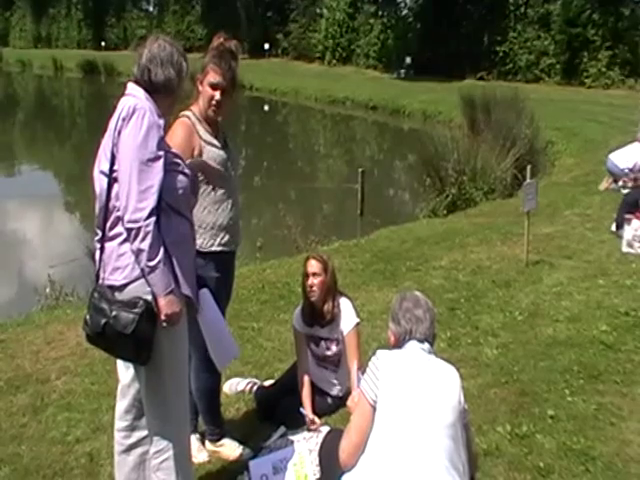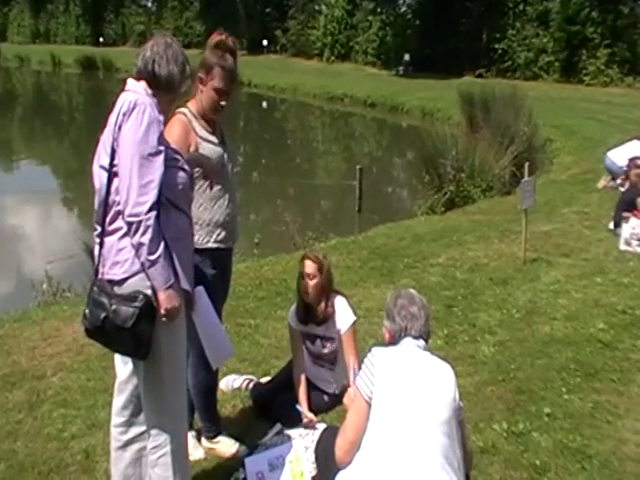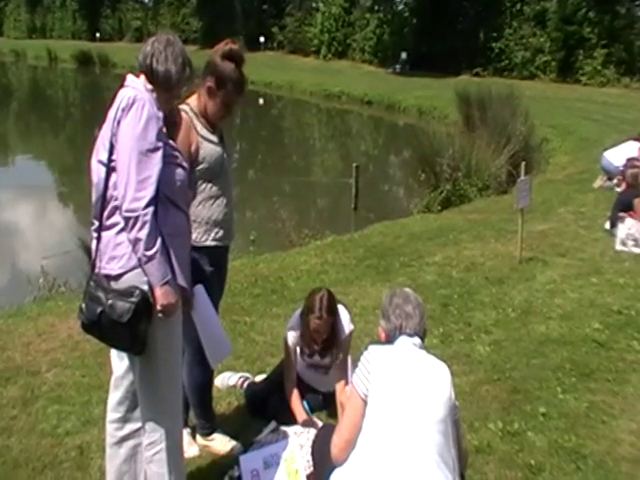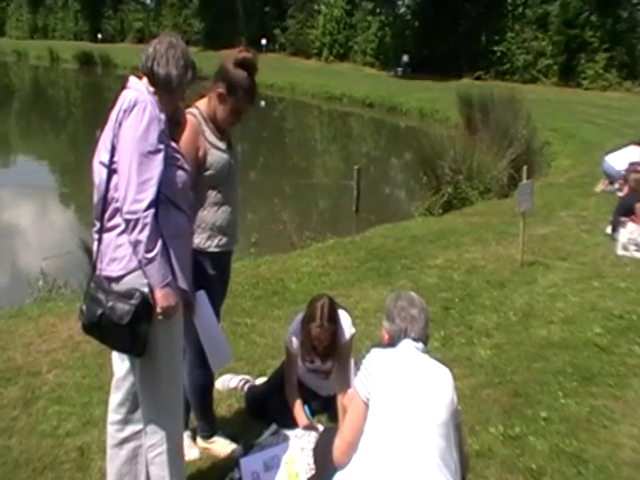
dt=0.7s
person 1, frame 1
left shoulder: (126, 115)
right shoulder: (141, 117)
right elbow: (140, 215)
right wrist: (165, 288)
left hip: (130, 277)
right hip: (147, 281)
left knee: (137, 401)
right knee: (166, 406)
person 1, frame 2
left shoulder: (125, 111)
right shoulder: (141, 110)
right elbow: (140, 209)
right wrist: (164, 281)
left hip: (128, 272)
right hip: (146, 275)
left knee: (134, 396)
right knee: (163, 400)
person 1, frame 3
left shoulder: (124, 108)
right shoulder: (141, 107)
right elbow: (138, 204)
right wrist: (161, 277)
left hip: (125, 268)
right hip: (143, 271)
left knee: (130, 393)
right knee: (159, 399)
person 1, frame 4
left shoulder: (129, 108)
right shoulder: (143, 109)
right elbow: (138, 206)
right wrist: (161, 280)
left hip: (127, 270)
right hip: (144, 273)
left knee: (131, 396)
right knee: (160, 400)
person 2, frame 1
left shoulder: (217, 128)
right shoulder: (185, 129)
left hip: (222, 254)
right hip: (199, 258)
left knee: (199, 347)
right knee: (205, 350)
left ankle: (191, 428)
right ankle: (215, 435)
person 2, frame 2
left shoulder: (214, 125)
right shoulder: (181, 127)
left hip: (219, 251)
right hip: (196, 255)
left knee: (198, 345)
right knee: (201, 346)
left ankle: (186, 426)
right ankle: (210, 432)
person 2, frame 3
left shoulder: (210, 125)
right shoulder: (184, 125)
left hip: (214, 249)
right hip: (194, 253)
left knee: (198, 340)
right knee: (198, 343)
left ankle: (181, 424)
right ankle: (206, 429)
person 2, frame 4
left shoulder: (218, 127)
right shoulder: (191, 128)
left hip: (218, 252)
right hip: (198, 257)
left knee: (198, 343)
right knee: (199, 346)
left ankle: (182, 427)
right ankle: (207, 432)
person 3, frame 1
left shoulder: (383, 362)
right shoulder: (452, 377)
left elbow: (347, 457)
right elbow: (470, 464)
left wrist: (357, 413)
left knee: (333, 441)
person 3, frame 2
left shoulder: (379, 359)
right shoulder: (446, 373)
left elbow: (343, 454)
right elbow: (465, 461)
left wrist: (353, 410)
left knee: (329, 439)
person 3, frame 3
left shoulder: (375, 358)
right shoulder: (442, 373)
left elbow: (339, 452)
right elbow: (460, 460)
left wrist: (348, 407)
left knee: (325, 436)
person 3, frame 4
left shoulder: (377, 361)
right shoulder: (444, 377)
left elbow: (341, 455)
right elbow: (462, 465)
left wrist: (350, 410)
left knee: (328, 440)
person 4, frame 1
left shoulder: (344, 311)
right shoulder: (301, 314)
left elbow: (353, 365)
right elbow: (303, 366)
right wrist: (308, 411)
left hip: (335, 389)
right hip: (311, 374)
left knee: (286, 416)
right knee: (265, 405)
left ankle: (259, 387)
right ankle: (257, 387)
person 4, frame 2
left shoulder: (340, 310)
right shoulder: (297, 311)
left elbow: (351, 363)
right elbow: (298, 363)
right wrist: (304, 408)
left hip: (332, 386)
right hip: (307, 371)
left knee: (283, 413)
right knee: (261, 401)
left ankle: (254, 384)
right ankle: (252, 384)
person 4, frame 3
left shoulder: (342, 321)
right shoulder: (296, 325)
left elbow: (340, 377)
right elbow: (290, 380)
right wrist: (302, 417)
left hip: (326, 386)
right hip: (300, 368)
left knee: (279, 411)
right knee: (255, 400)
right ankle: (246, 382)
person 4, frame 4
left shoulder: (344, 325)
right shoulder: (297, 330)
left elbow: (342, 379)
right elbow: (291, 384)
right wrist: (303, 422)
left hip: (329, 386)
right hip: (302, 373)
right knee: (256, 403)
right ankle: (247, 385)
